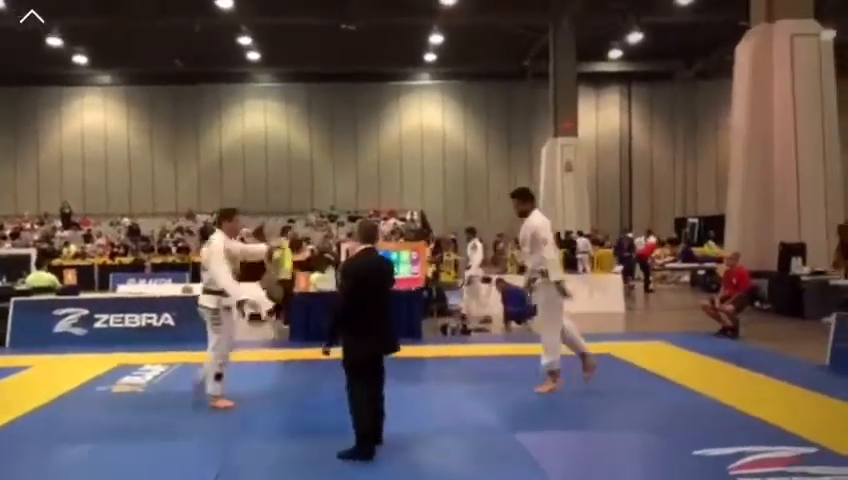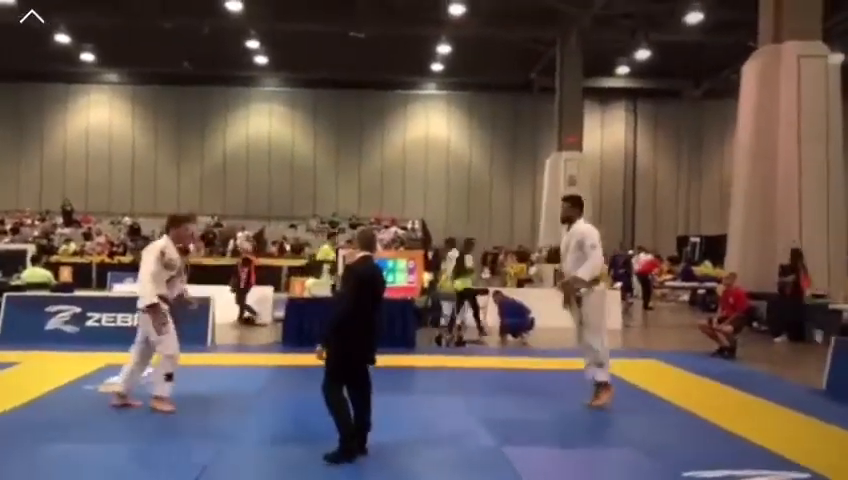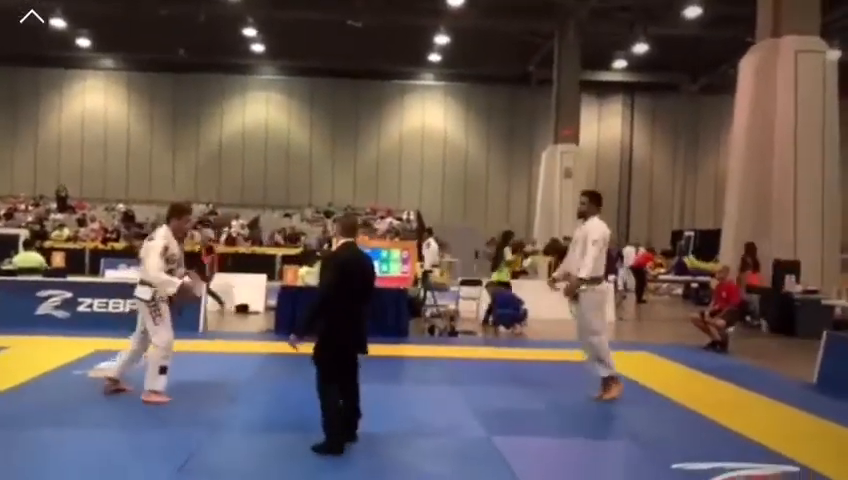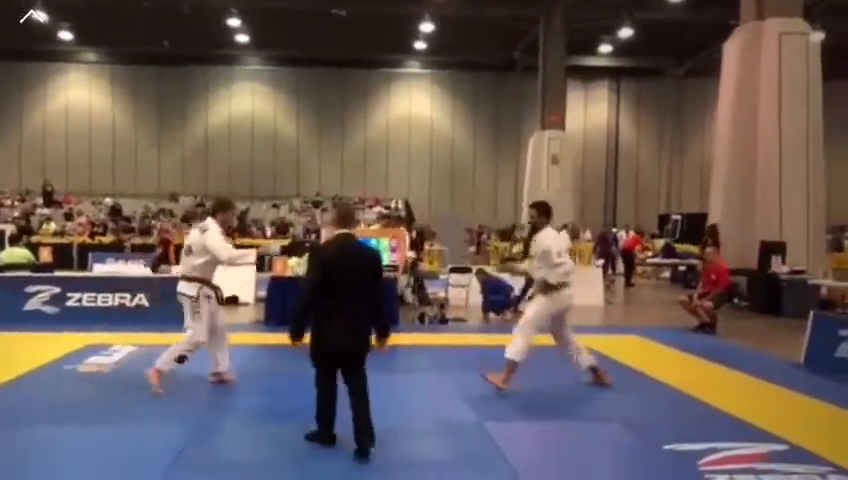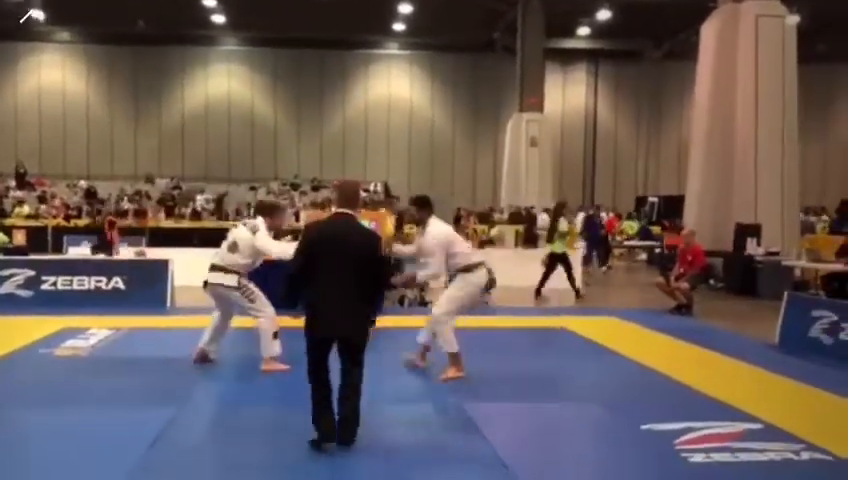
dt=0.5s
person 1, frame 1
left shoulder: (352, 265)
right shoulder: (386, 264)
left elbow: (343, 305)
left wrist: (331, 338)
left hip: (358, 336)
right hip: (379, 333)
left knee: (357, 388)
right knee: (374, 383)
left ankle: (364, 445)
right ankle: (375, 433)
person 1, frame 2
left shoulder: (354, 269)
right shoulder: (377, 273)
left elbow: (344, 309)
left wrist: (326, 341)
left hip: (347, 341)
right hip: (363, 341)
left knee: (332, 388)
right knee: (359, 388)
left ankle: (349, 445)
right ankle: (359, 442)
person 1, frame 3
left shoulder: (334, 259)
right shoulder: (366, 261)
left elbow: (323, 298)
left wrist: (300, 330)
left hip: (333, 333)
right hip: (354, 332)
left knee: (328, 383)
right knee: (349, 381)
left ankle: (334, 440)
right ankle: (349, 430)
person 1, frame 4
left shoulder: (321, 252)
right shoulder: (371, 254)
left elbow: (309, 294)
right elbow: (378, 296)
left wrist: (297, 329)
right wrist: (382, 329)
left hip: (328, 331)
right hip: (359, 332)
left knee: (326, 381)
right knee: (357, 384)
left ankle: (325, 433)
right ankle: (364, 442)
person 1, frame 5
left shoulder: (314, 231)
right shoulder: (370, 238)
left elbow: (296, 271)
right elbow: (379, 282)
left wrist: (294, 300)
right wrist: (370, 312)
left hip: (319, 316)
right hip: (355, 318)
left knee: (318, 370)
right knee: (351, 375)
left ankle: (325, 430)
right ankle: (346, 433)
person 2, frame 1
left shoulder: (538, 223)
right shoulder: (529, 223)
left elbow: (550, 253)
left wrist: (558, 281)
right wrist: (529, 278)
left hip: (547, 282)
right hip: (540, 280)
left knee: (547, 328)
right knee: (559, 322)
left ankle: (552, 376)
right ankle: (585, 357)
person 2, frame 2
left shoulder: (586, 231)
right shoulder: (568, 234)
left elbow: (596, 259)
left wrist: (577, 278)
right wrist: (567, 287)
left hip: (590, 292)
right hip: (576, 293)
left knee: (594, 339)
right knee: (585, 340)
left ankle: (604, 385)
right ankle: (598, 385)
person 2, frame 3
left shoulder: (597, 228)
right shoulder: (583, 228)
left elbow: (591, 257)
right elbow: (572, 258)
left wrist: (579, 279)
right wrist: (556, 276)
left hip: (591, 289)
right hip: (582, 289)
left knee: (594, 336)
right knee: (586, 337)
left ankle: (612, 381)
right ankle: (607, 381)
person 2, frame 4
left shoulder: (550, 239)
right shoulder: (541, 238)
left elbow: (567, 267)
right elbow: (539, 267)
left wrist: (548, 282)
left hip: (552, 295)
right hip: (556, 294)
left knee: (524, 329)
right knee: (564, 337)
left ankle: (505, 377)
right ankle: (598, 373)
person 2, frame 5
left shoulder: (435, 233)
right shoulder: (430, 230)
left elbow: (435, 267)
right elbow: (414, 250)
left wrist: (411, 277)
right wrist: (391, 247)
left hip: (470, 275)
right hip: (465, 275)
left knee: (440, 315)
right knee: (438, 313)
left ankle: (456, 366)
right ankle: (422, 356)
person 3, frame 1
left shoulder: (226, 242)
right shoulder: (217, 245)
left elbow: (246, 251)
right elbow: (223, 276)
left wrist: (268, 248)
right wrist: (243, 299)
left hip: (221, 301)
right hip: (215, 302)
left knee: (223, 346)
right knee: (220, 348)
left ankle: (203, 380)
right ankle: (215, 395)
person 3, frame 2
left shoulder: (173, 252)
right shoulder: (158, 249)
right elbow: (145, 278)
left wrist: (183, 294)
right wrist: (153, 305)
left hip: (160, 306)
right hip: (154, 307)
left knee: (141, 352)
right knee: (170, 350)
left ankle: (122, 395)
right ankle: (159, 397)
person 3, frame 3
left shoulder: (172, 240)
right shoulder: (159, 241)
right elbow: (154, 275)
left wrist: (187, 281)
right wrist: (182, 284)
left hip: (156, 295)
right hip: (150, 296)
left knee: (140, 340)
right knee: (164, 341)
left ankle: (114, 378)
right ankle: (152, 390)
person 3, frame 4
left shoulder: (204, 229)
right shoulder: (211, 233)
right elbow: (228, 255)
left hip: (200, 288)
right hip: (194, 290)
left knee: (217, 331)
right knee: (196, 337)
left ankle: (219, 372)
right ankle: (157, 371)
person 3, frame 5
left shoulder: (246, 226)
right shoulder: (260, 234)
right elbow: (279, 252)
left hip: (214, 277)
right hip: (231, 280)
left knee: (224, 314)
right knee: (266, 313)
left ankle: (204, 351)
right ankle: (269, 360)
